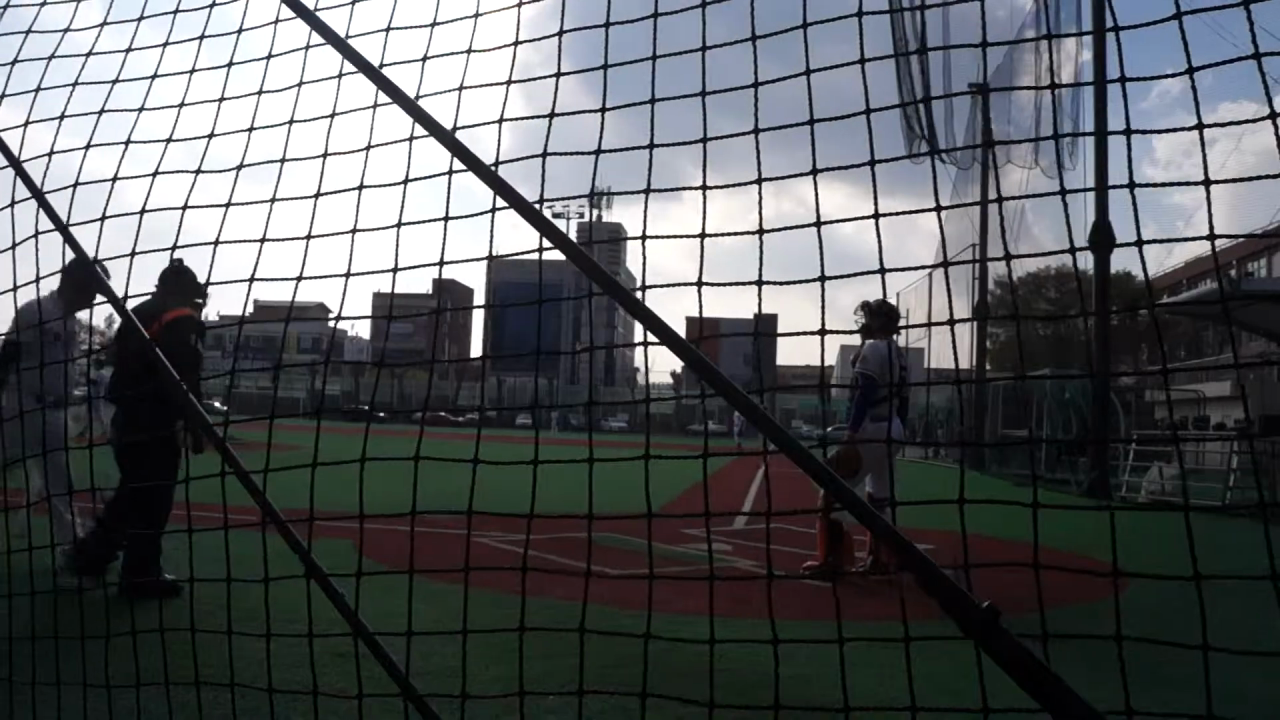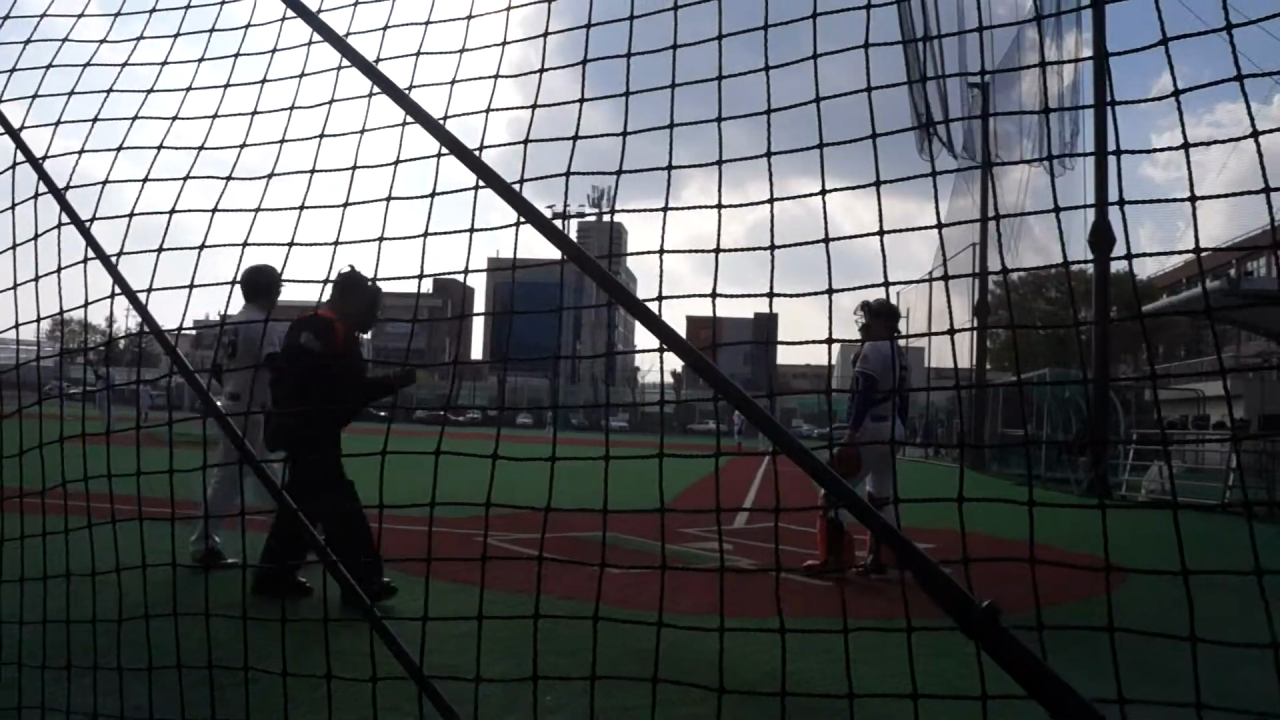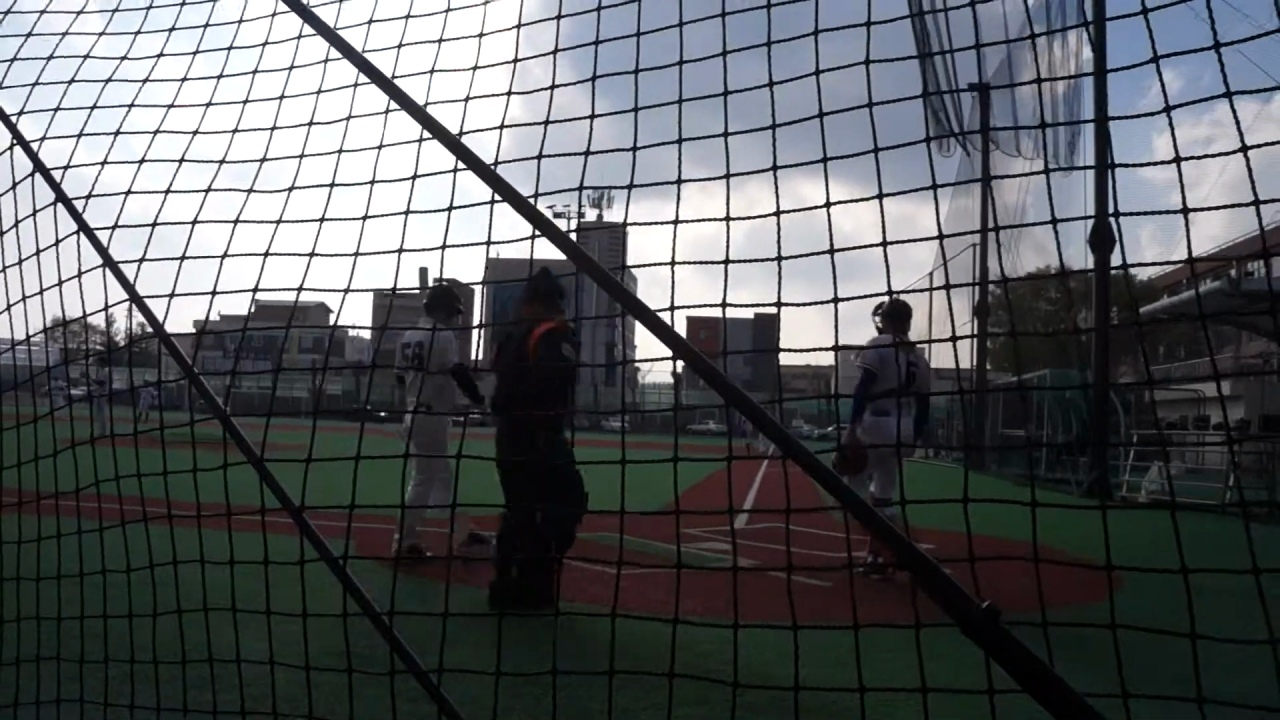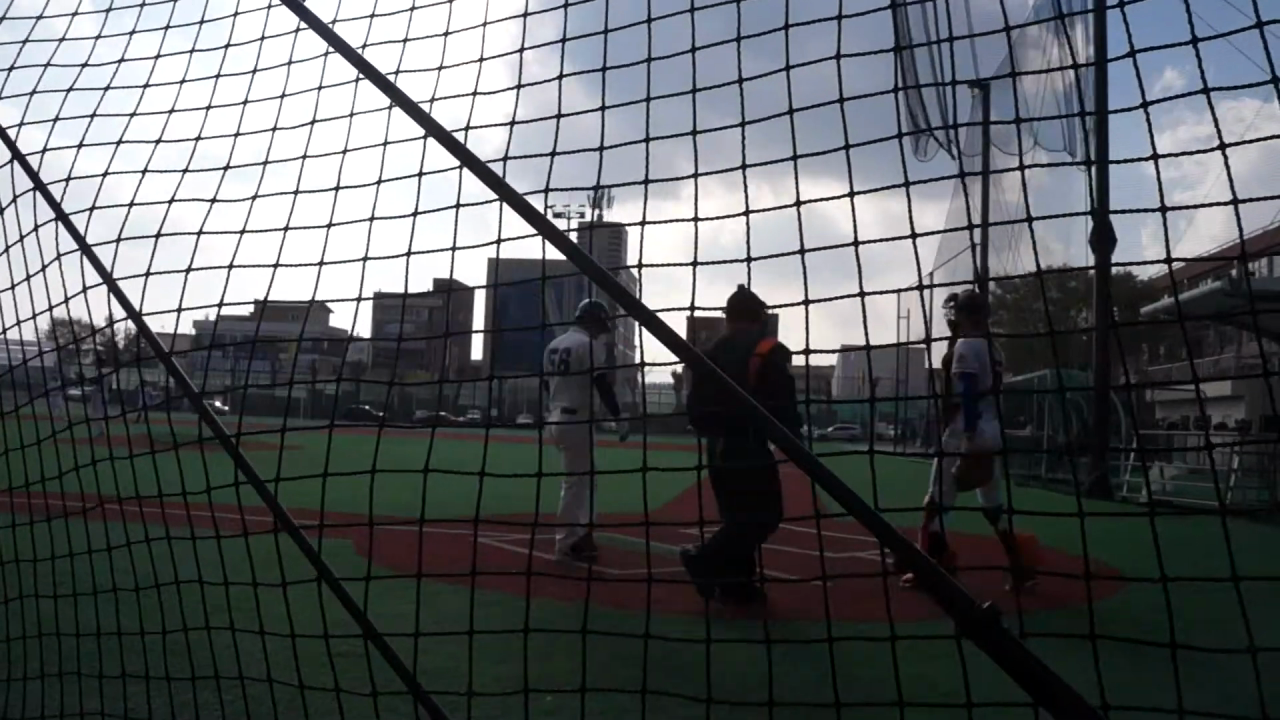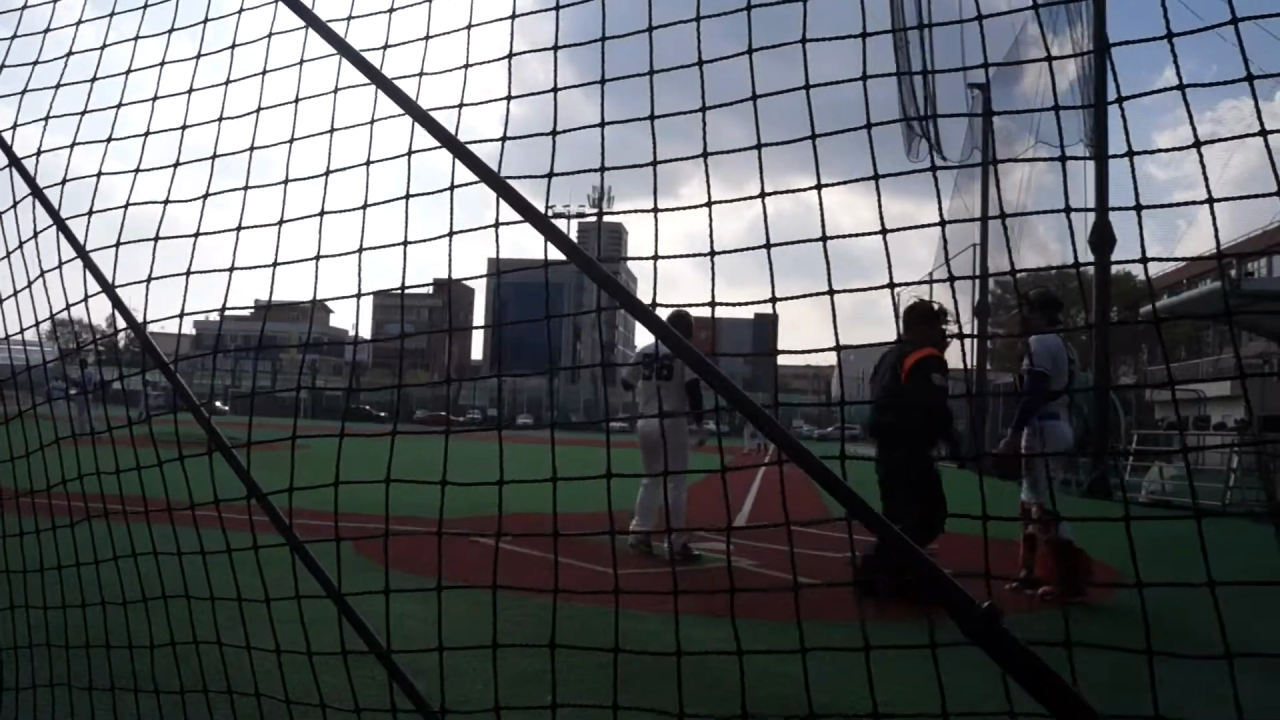
dt=1s
person 1, frame 1
left shoulder: (134, 317)
right shoulder: (184, 322)
left elbow: (127, 370)
right elbow: (186, 380)
right wrist: (195, 427)
left hip: (127, 419)
right hip: (157, 424)
left knee: (133, 493)
right knee: (153, 499)
left ankle: (92, 554)
right ankle: (140, 575)
person 1, frame 2
left shoulder: (343, 333)
right shoulder: (318, 326)
left elbow: (354, 389)
right elbow: (289, 375)
left wrist: (393, 382)
right wrist: (286, 422)
left hip: (320, 434)
right hip: (307, 434)
left knee: (304, 504)
right knee: (339, 504)
left ankle: (274, 575)
right ankle: (364, 581)
person 1, frame 3
left shoulder: (511, 335)
right shoulder: (555, 332)
right elbow: (557, 386)
right wrist: (556, 432)
left hip: (508, 435)
right hip: (540, 437)
left knee: (520, 511)
right knee: (567, 506)
left ankle: (509, 587)
right ankle: (534, 584)
person 1, frame 4
left shoulder: (710, 353)
right shoulder: (770, 351)
left elbow: (694, 407)
right elbow: (783, 403)
right wrist: (795, 436)
left hip: (718, 447)
right hip: (751, 447)
left knee: (735, 515)
right knee: (764, 513)
left ankle: (735, 582)
right ankle: (705, 561)
person 1, frame 5
left shoulder: (889, 358)
right shoulder: (927, 360)
right elbow: (934, 411)
right wrist: (953, 440)
left hip: (888, 451)
right hip: (912, 453)
left knee: (906, 518)
right knee: (930, 515)
left ankle: (891, 577)
right ankle: (877, 570)
person 2, frame 1
left shoulder: (873, 348)
right shoulder: (898, 353)
left elbow: (864, 395)
right elbow: (903, 399)
left wrist: (850, 435)
left hip: (872, 429)
right hip: (892, 430)
right knee: (881, 497)
left ankle: (833, 559)
right ankle: (878, 559)
person 2, frame 2
left shoulder: (873, 348)
right shoulder: (899, 354)
left elbow: (864, 395)
right elbow: (903, 399)
left wrist: (850, 434)
left hip: (872, 428)
right hip: (893, 430)
right knee: (882, 496)
left ankle: (834, 558)
right ankle: (878, 558)
person 2, frame 3
left shoulder: (878, 345)
right shoulder: (917, 357)
left elbow: (863, 388)
right elbow: (923, 403)
left wrist: (852, 427)
right wrist: (915, 437)
left hip: (877, 424)
right hip: (905, 429)
left knee: (856, 490)
right knee: (882, 496)
right ankle: (878, 558)
person 2, frame 4
left shoulder: (964, 347)
right shoulder: (991, 348)
left elbow: (968, 395)
left wrist: (969, 437)
left hip: (967, 429)
right hip: (991, 430)
left knee: (938, 502)
right knee: (993, 504)
right ankle: (1021, 569)
person 2, frame 5
left shoulder: (1039, 342)
right shoulder: (1063, 345)
left elbow: (1033, 395)
left wrist: (1012, 435)
left hip: (1043, 428)
right hip: (1060, 426)
left knee: (1043, 509)
right knee: (1030, 504)
left ankle: (1070, 581)
right ankle: (1030, 573)
person 3, frame 1
left shoulder: (71, 318)
right shoulder: (35, 311)
left wrist: (63, 406)
left hip: (54, 411)
left knee: (60, 480)
left ankle: (70, 545)
person 3, frame 2
left shoulder: (228, 324)
right shoulder: (262, 324)
left elbow: (217, 369)
left hip: (233, 407)
right hip: (248, 411)
right knee: (228, 480)
right ankle: (203, 545)
person 3, frame 3
left shoulder: (407, 338)
right shoulder: (443, 336)
left elbow: (402, 378)
right elbow: (460, 376)
right wrist: (482, 404)
left hip: (413, 416)
right hip: (432, 418)
left knee: (443, 479)
right knee: (422, 483)
left ankle: (462, 534)
right ankle: (404, 543)
person 3, frame 4
left shoulder: (554, 345)
right shoulder: (589, 345)
left elbow: (547, 383)
right elbow: (602, 384)
right wrist: (619, 419)
left hip: (556, 420)
right hip: (577, 421)
left knee: (582, 481)
right knee: (574, 484)
left ankle: (581, 534)
right ankle: (566, 542)
person 3, frame 5
left shoulder: (645, 352)
left elbow: (627, 383)
right elbow: (693, 389)
right wrist: (699, 424)
left hip: (645, 423)
right hip: (672, 423)
left knee: (651, 479)
right knee: (675, 483)
left ankle: (640, 533)
right ankle: (676, 544)
